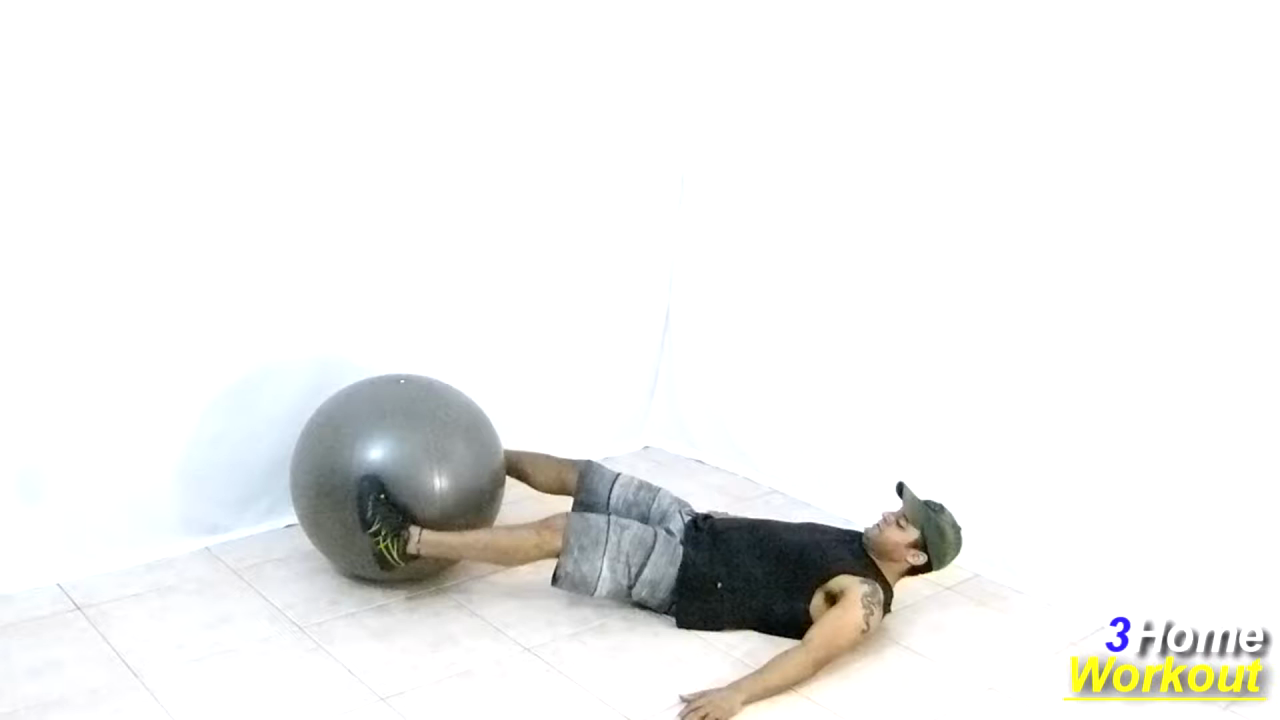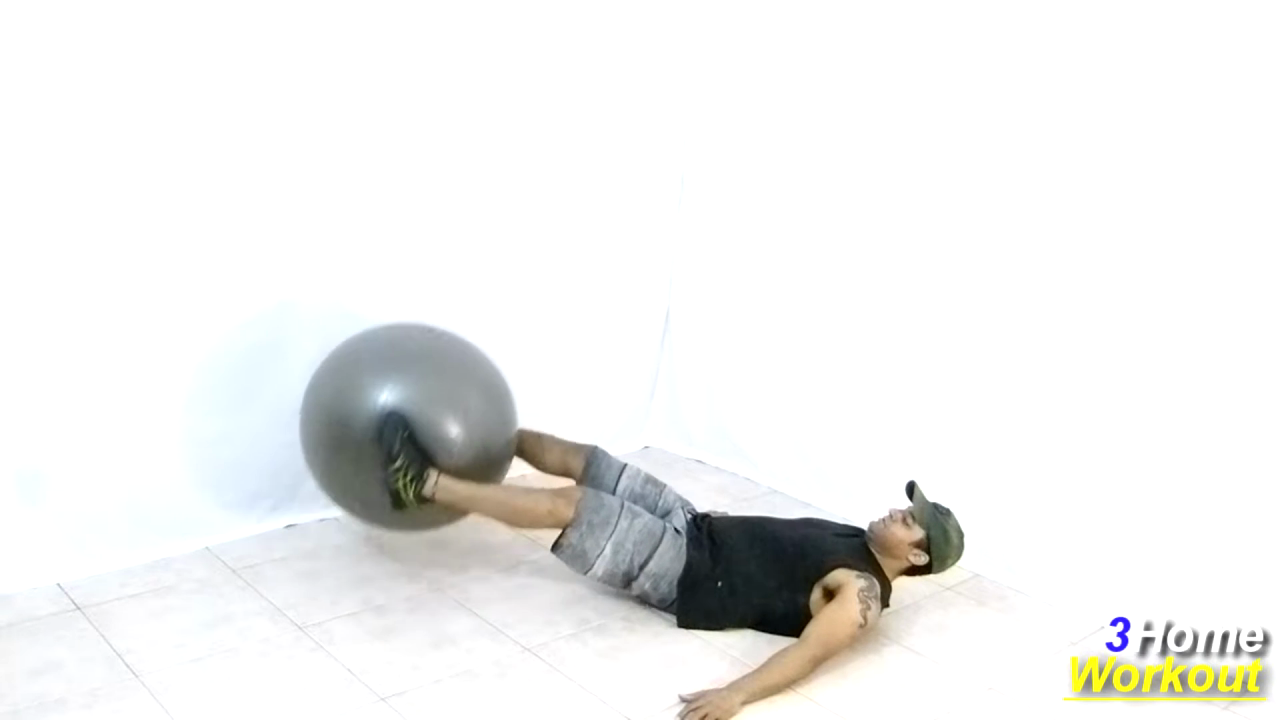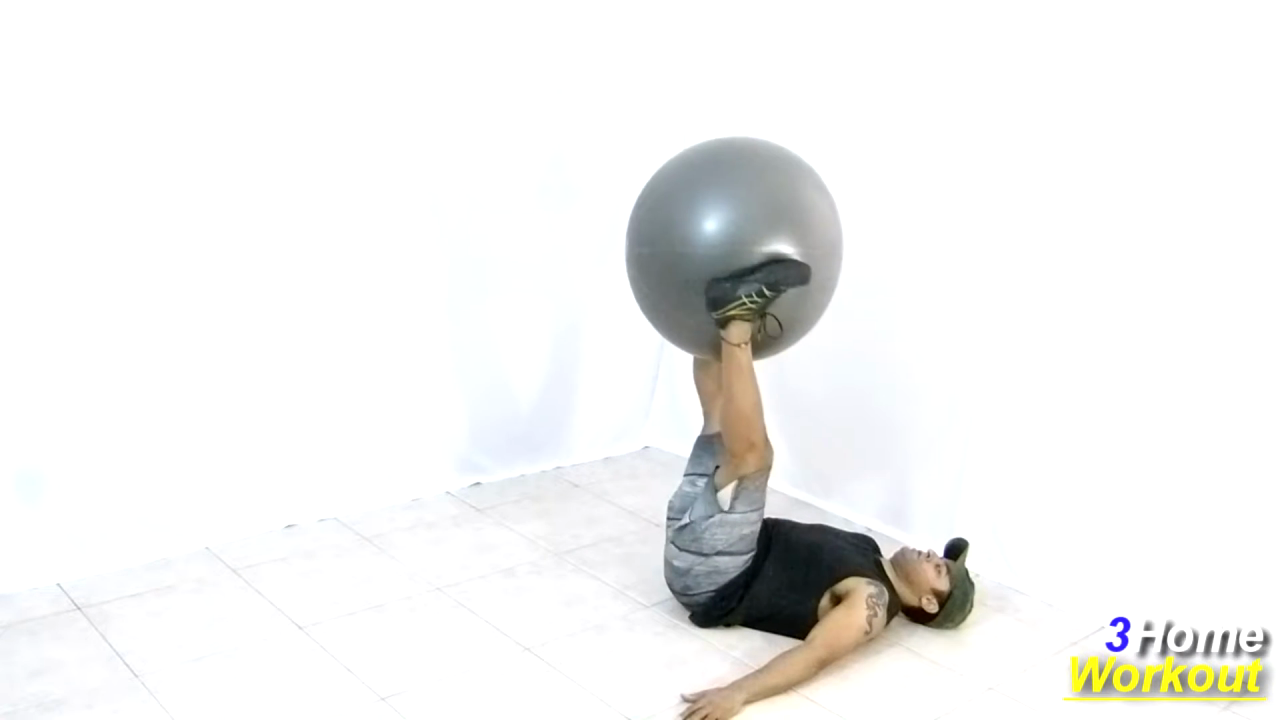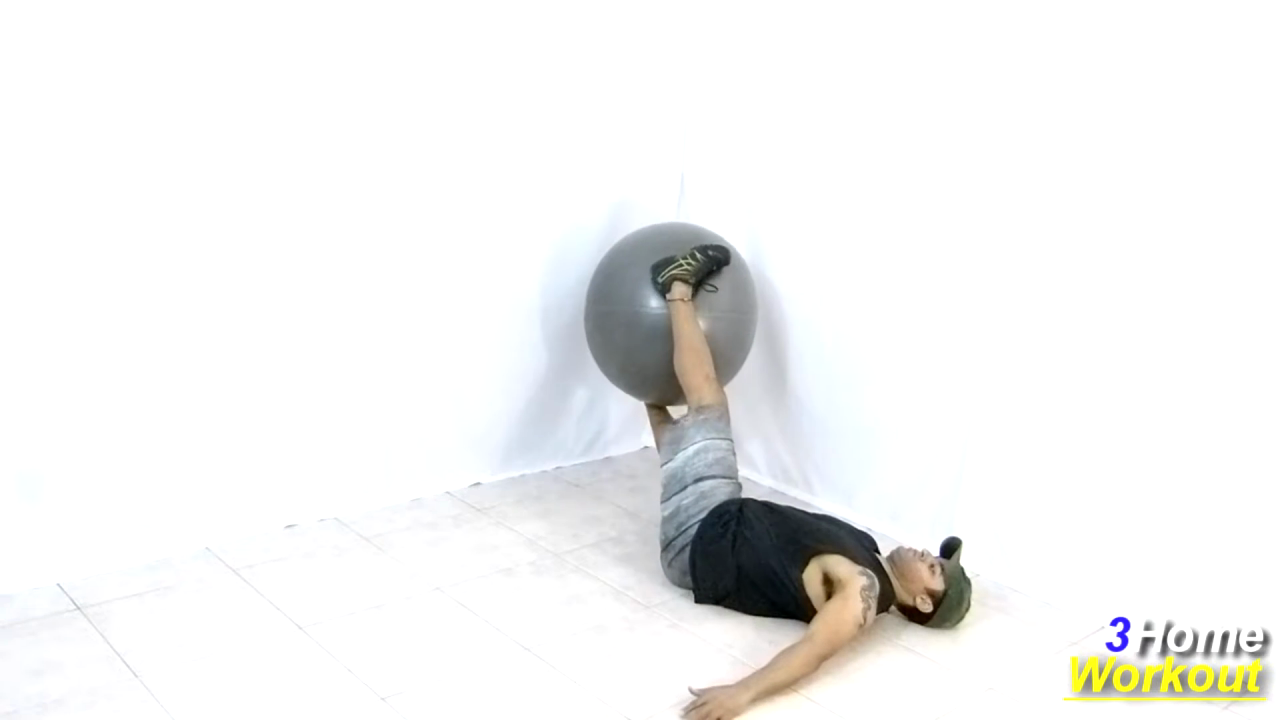
dt=1s
person 1, frame 1
left shoulder: (865, 597)
right shoulder: (852, 542)
left elbow: (811, 653)
right wrist: (711, 521)
left hip: (691, 577)
right hip: (694, 529)
left knee: (554, 532)
right knee: (576, 474)
left ankle: (408, 540)
person 1, frame 2
left shoulder: (862, 595)
right shoulder: (854, 540)
left elbow: (807, 654)
left hip: (689, 579)
right hip: (696, 531)
left knee: (569, 505)
right knee: (584, 460)
left ankle: (424, 482)
person 1, frame 3
left shoulder: (871, 604)
right shoulder: (867, 552)
left elbow: (815, 656)
left hip: (709, 582)
right hip: (698, 550)
left knee: (750, 454)
right knee: (722, 419)
left ankle: (738, 317)
right ankle: (734, 314)
person 1, frame 4
left shoulder: (863, 591)
right shoulder: (865, 550)
left elbow: (814, 651)
left hip: (702, 538)
right hip: (712, 536)
left knee: (707, 402)
left ankle: (679, 287)
